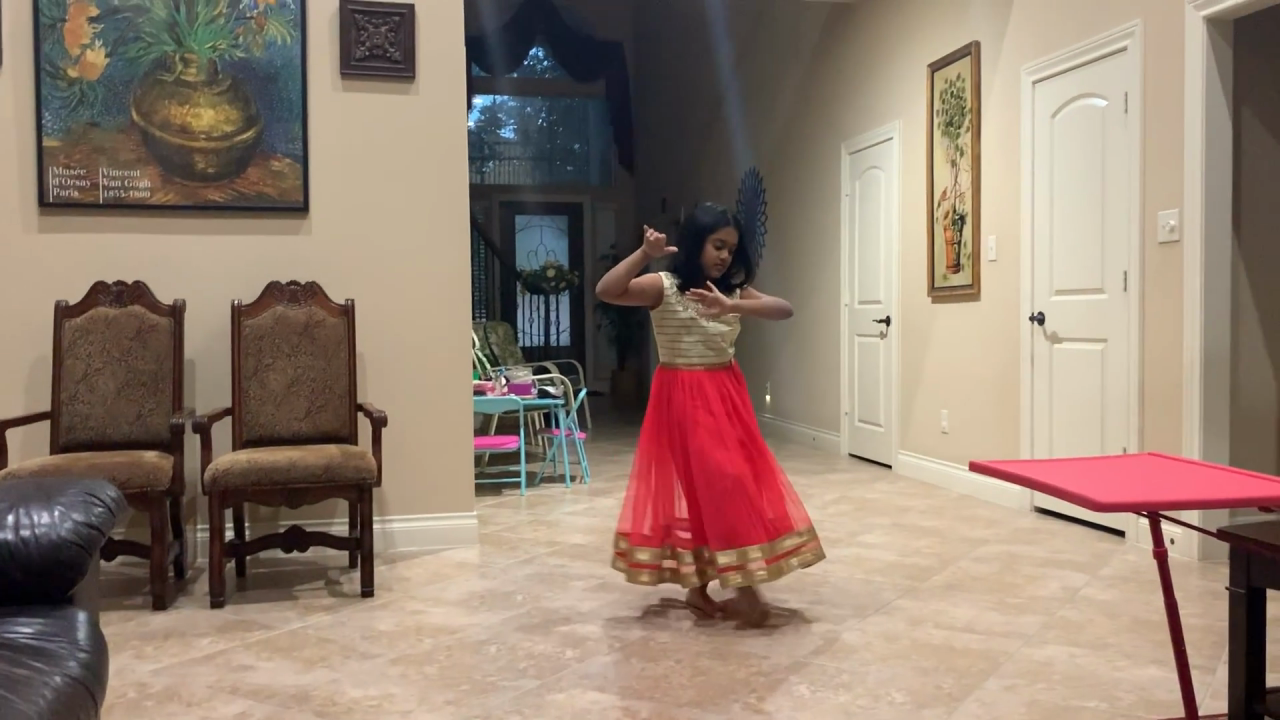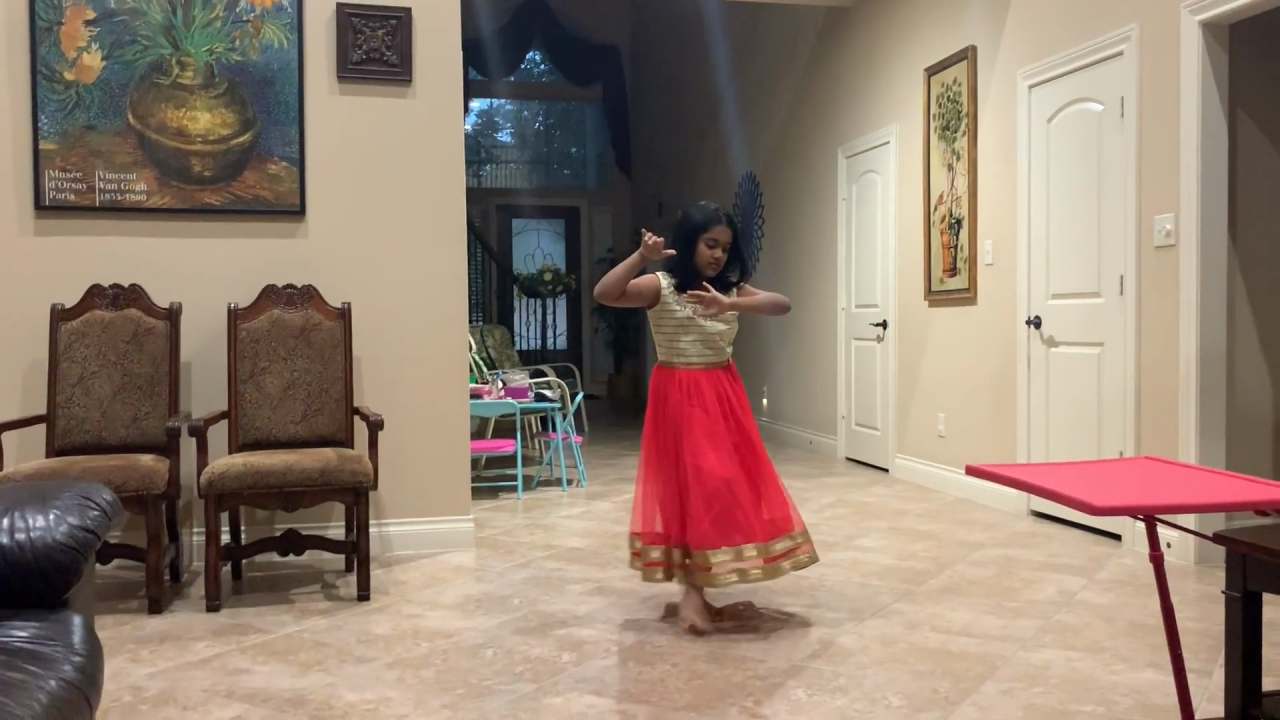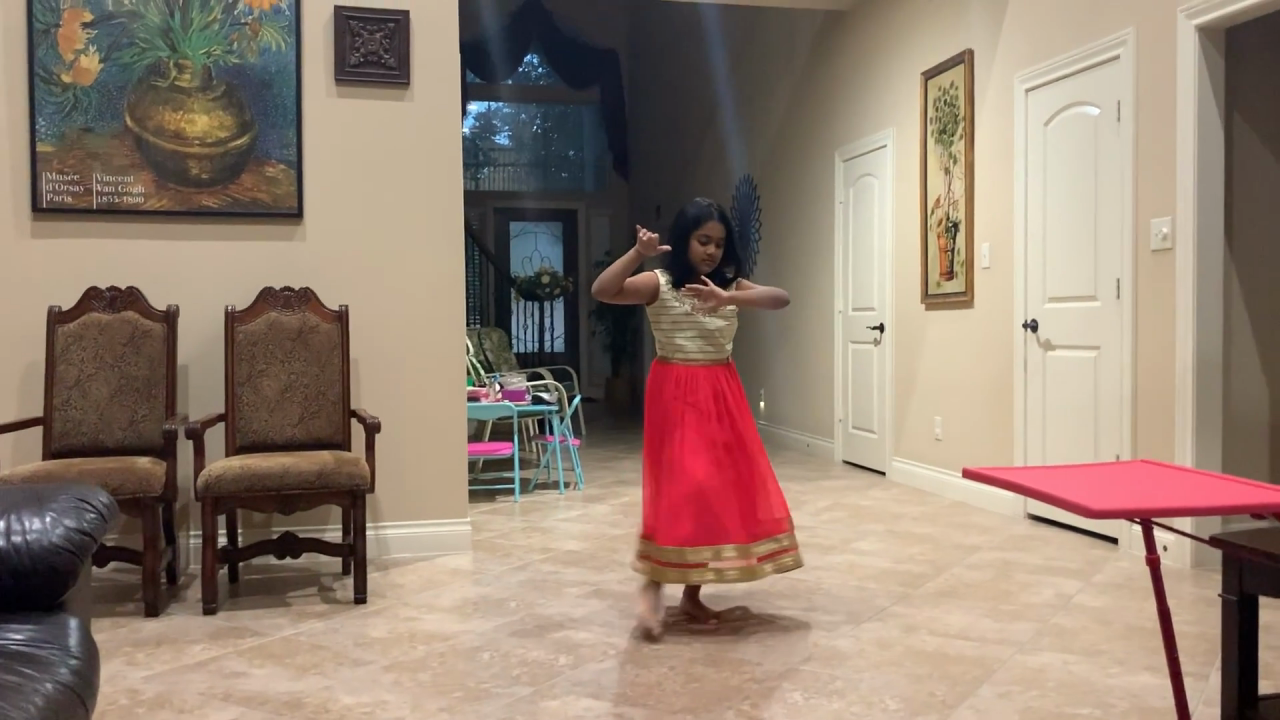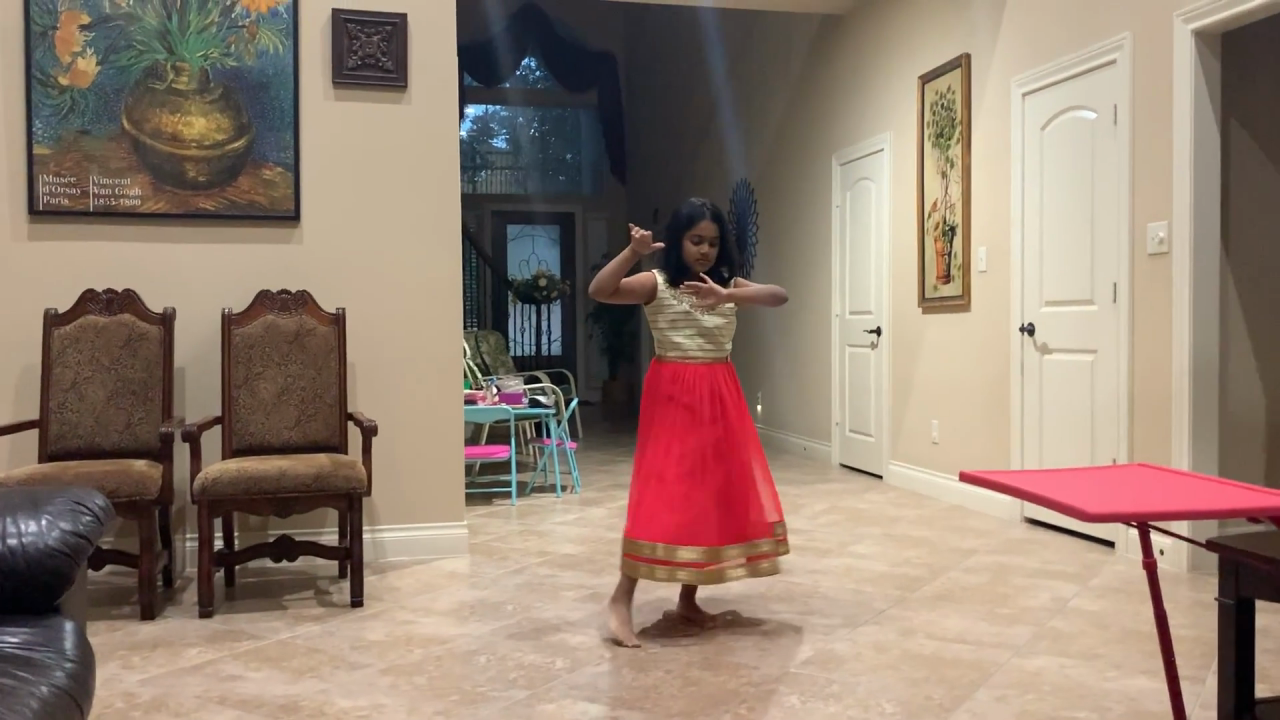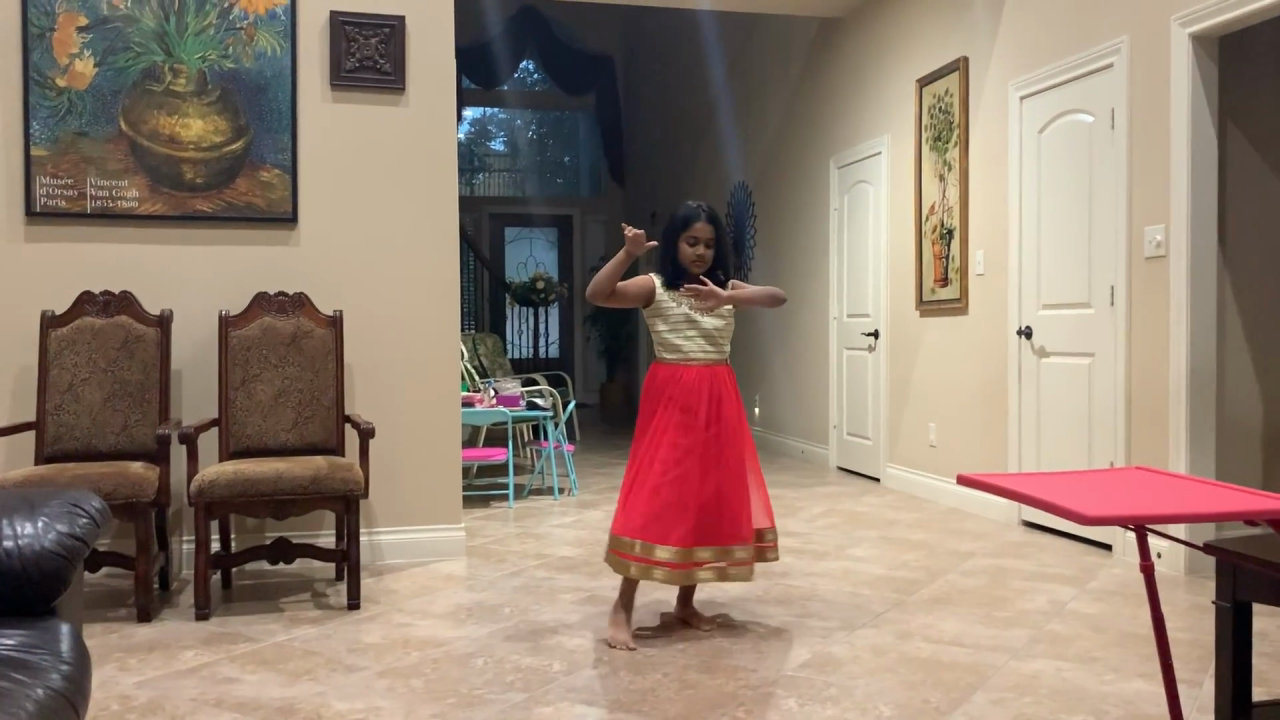
dt=0.1s
person 1, frame 1
left shoulder: (734, 291)
right shoulder: (663, 287)
left elbow: (785, 309)
right elbow: (606, 291)
left wrist: (731, 307)
right wrist: (645, 253)
left hip: (726, 393)
right hip: (682, 395)
left knee: (736, 483)
right knee: (713, 482)
left ankle: (700, 587)
right ankle: (742, 582)
person 1, frame 2
left shoulder: (732, 289)
right shoulder: (660, 287)
left elbow: (782, 304)
right elbow: (604, 295)
left wrist: (729, 305)
right wrist: (642, 256)
left hip: (723, 393)
right hip: (679, 394)
left knee: (737, 486)
right knee: (702, 484)
left ankle: (700, 587)
right ankle: (691, 588)
person 1, frame 3
left shoulder: (729, 285)
right shoulder: (658, 284)
left elbow: (781, 298)
right elbow: (601, 291)
left wrist: (727, 299)
right wrist: (638, 253)
left hip: (722, 393)
right hip: (675, 392)
left knee: (724, 485)
right knee: (685, 486)
left ankle: (691, 594)
right ankle: (651, 589)
person 1, frame 4
left shoulder: (728, 284)
right shoulder: (655, 284)
left elbow: (779, 296)
right elbow: (598, 291)
left wrist: (726, 296)
right wrist: (633, 252)
left hip: (719, 393)
right hip: (672, 391)
left knee: (716, 489)
right knee: (667, 489)
left ankle: (688, 599)
right ankle: (622, 597)
person 1, frame 5
left shoulder: (726, 287)
right shoulder: (653, 287)
left elbow: (778, 297)
right elbow: (596, 295)
left wrist: (726, 298)
right wrist: (628, 253)
left hip: (719, 396)
right hip: (671, 395)
left knee: (713, 492)
right knee: (659, 491)
left ankle: (685, 600)
right ankle: (622, 604)
